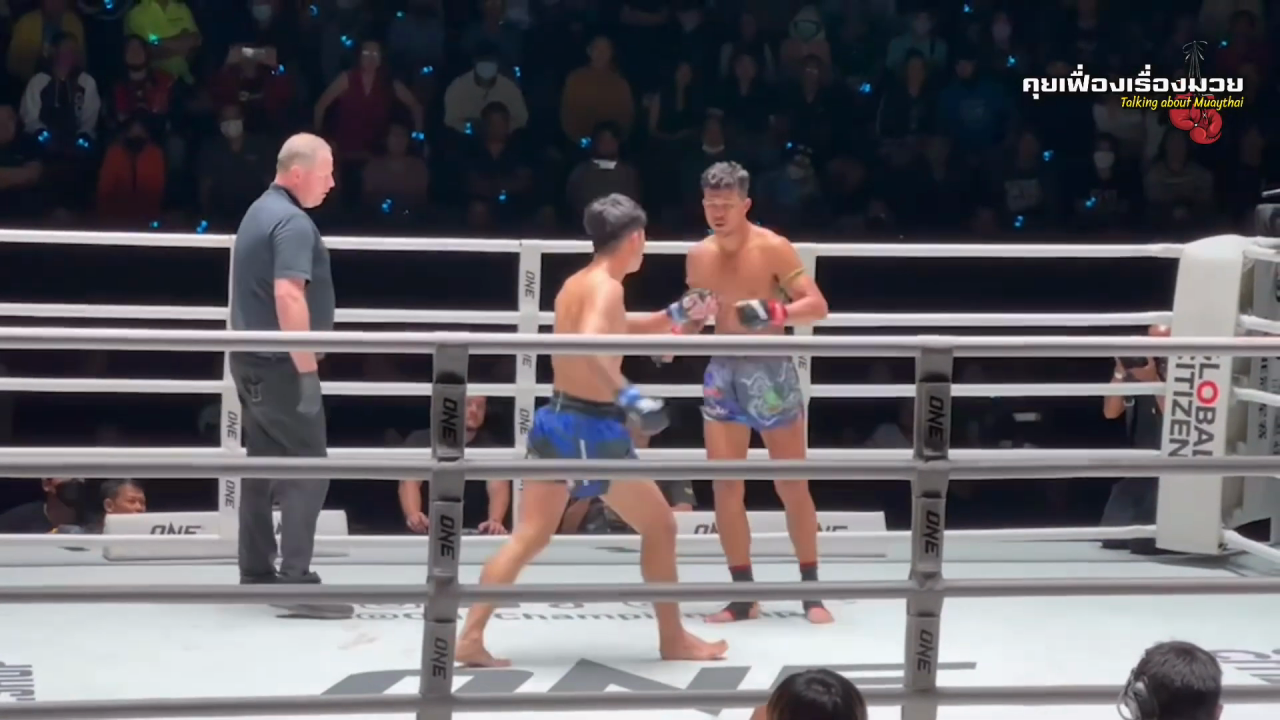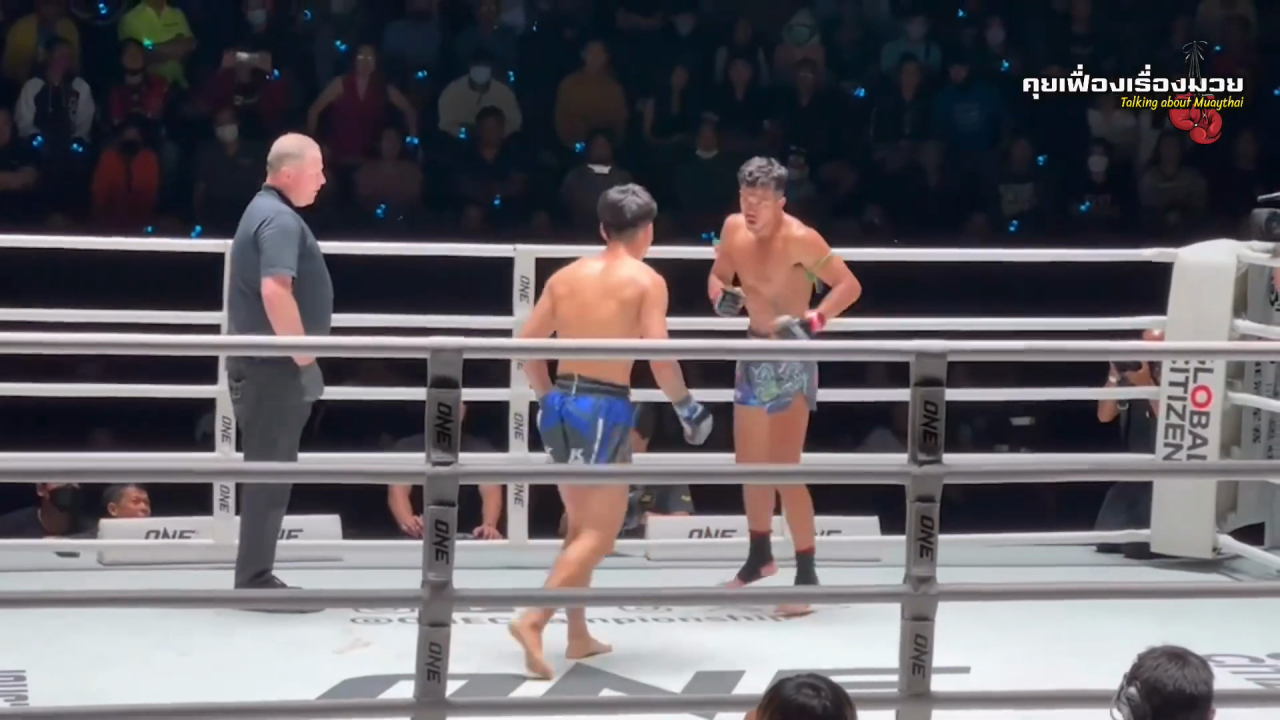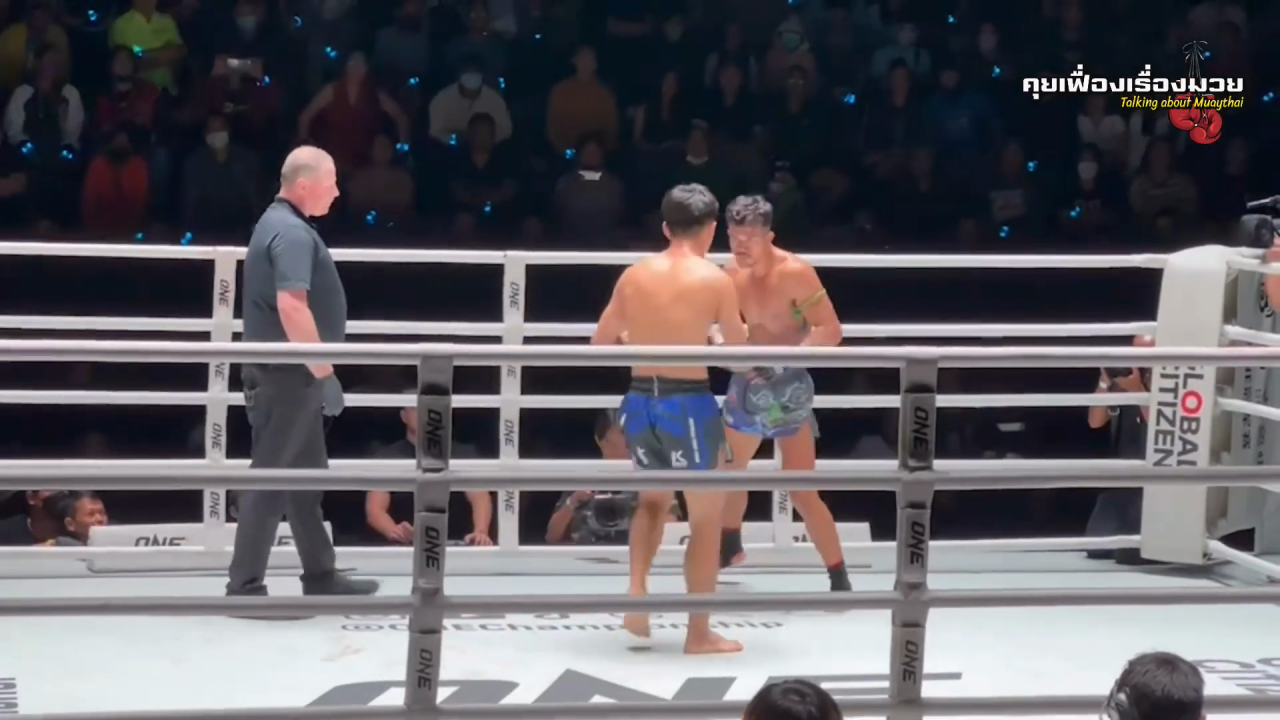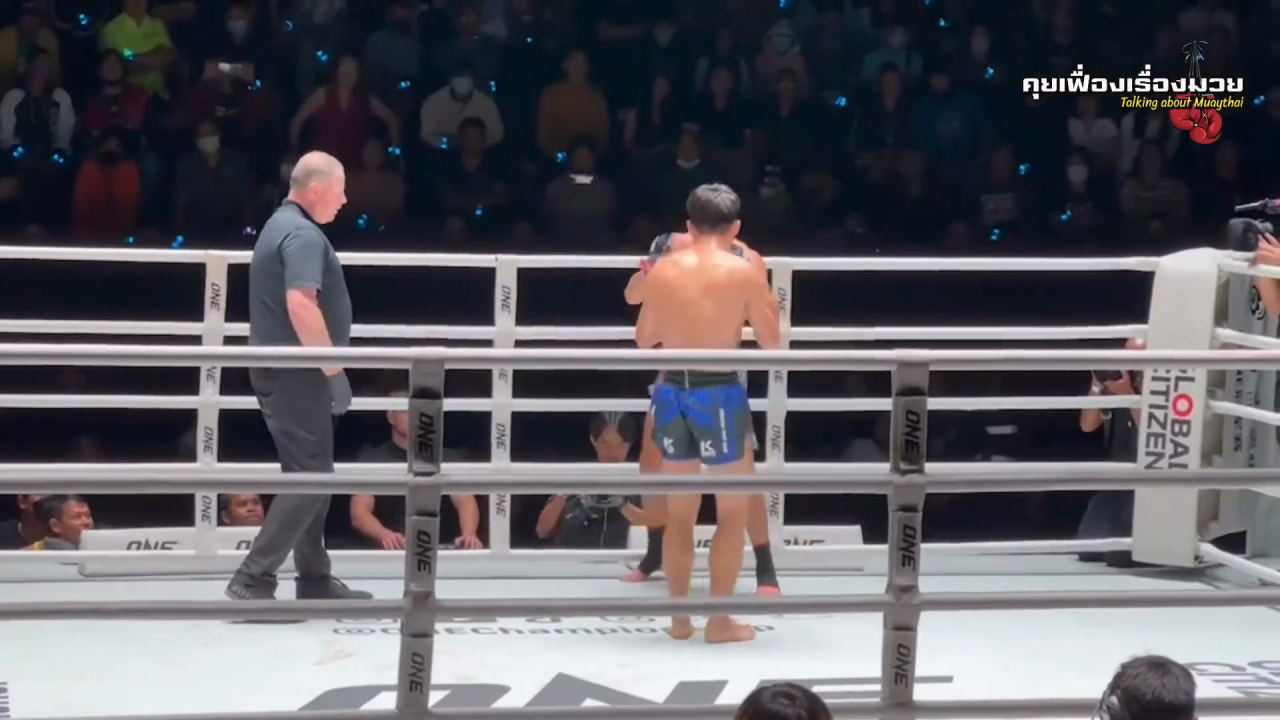
dt=0.5s
person 1, frame 1
left shoulder: (575, 284)
right shoulder: (604, 288)
right elbow: (589, 351)
left wrist: (673, 314)
right wrist: (629, 395)
left hip: (551, 419)
right hip: (584, 430)
left knee: (529, 537)
right knee: (659, 528)
left ankle: (471, 634)
right ankle: (673, 639)
person 1, frame 2
left shoulder: (566, 275)
right shoulder: (647, 281)
left elbow: (527, 344)
right elbow: (660, 358)
right wrist: (686, 406)
left hip: (560, 402)
right hip: (605, 408)
left knee: (585, 522)
right knee: (599, 533)
left ankle: (577, 634)
right ankle: (532, 621)
person 1, frame 3
left shoulder: (633, 275)
right shoulder: (715, 280)
left elbow: (600, 341)
right elbow: (739, 350)
left hip: (640, 401)
right hip: (689, 405)
left knee: (653, 501)
right knee: (706, 521)
left ankle: (636, 601)
right ankle: (699, 633)
person 1, frame 4
left shoulder: (661, 270)
right shoulder: (743, 272)
left elbow: (645, 339)
right elbow: (771, 341)
right wrist: (765, 301)
left hip: (671, 392)
right hip: (718, 394)
left knee: (679, 512)
right knee: (733, 511)
left ankle: (680, 616)
right ankle: (719, 619)
person 2, frame 1
left shoulder: (260, 212)
right shoulder: (293, 222)
right elbow: (289, 296)
right wrist: (308, 370)
left hip: (253, 360)
right hip: (279, 364)
left knee: (264, 469)
left ankle: (257, 576)
right ankle: (297, 582)
person 2, frame 2
left shoulder: (264, 211)
right shoulder: (280, 220)
right elbow: (275, 292)
right wrist: (306, 360)
left hip: (262, 360)
right hip: (272, 364)
left knee: (267, 467)
right knee: (270, 469)
left ankle: (254, 573)
right ankle: (253, 580)
person 2, frame 3
left shoulder: (280, 223)
right shoulder: (292, 232)
right elbow: (291, 306)
left wrist: (315, 371)
right wrist: (324, 373)
left hip: (288, 372)
right hip: (283, 375)
left knee: (306, 474)
left ankle: (320, 575)
right ankle: (244, 586)
person 2, frame 4
left shoulder: (282, 225)
right shoulder: (302, 234)
right elbow: (301, 305)
left wrist: (326, 368)
right wrist: (334, 370)
left hip: (287, 371)
right hip: (295, 374)
left knee: (311, 476)
right knee: (309, 478)
left ankle: (314, 580)
right ankle: (253, 577)
person 3, frame 1
left shoulder: (774, 249)
right shoulder: (698, 257)
left elbow: (817, 306)
left wrist: (772, 313)
left hip: (772, 370)
right hip: (724, 372)
left knee: (791, 486)
right knee: (726, 488)
left ankle: (811, 591)
right ankle: (743, 595)
person 3, frame 2
left shoulder: (800, 239)
right shoulder: (733, 228)
left elbow: (850, 286)
right elbow: (717, 277)
left wrist: (811, 321)
right wrist: (721, 296)
left hip: (789, 359)
right hip: (752, 353)
left knee: (783, 469)
right knee: (748, 464)
left ankle: (807, 575)
right ankle: (759, 557)
person 3, frame 3
left shoulder: (796, 273)
right shoulder: (733, 269)
left elbow: (831, 331)
left hip: (786, 385)
right hip: (747, 382)
left knee: (801, 492)
right knee: (727, 472)
left ankle: (841, 583)
right ankle: (730, 547)
person 3, frame 4
left shoulder: (749, 261)
right shoulder: (677, 247)
right elbow: (633, 297)
right wrist: (649, 265)
left knee: (740, 473)
right knee: (651, 465)
left ankle: (765, 567)
right ankle: (656, 552)
person 4, frame 1
right shoulder: (1135, 374)
right elbow: (1110, 412)
left wrist: (1153, 381)
right wrist: (1119, 373)
left knee: (1143, 543)
right knee: (1111, 537)
person 4, frame 2
right shoulder: (1130, 379)
right elbow: (1104, 416)
left wrist: (1147, 384)
right wrist: (1114, 376)
left knee: (1138, 548)
right knee: (1105, 542)
person 4, frame 3
right shoulder: (1121, 384)
right elbow: (1095, 421)
left wrist: (1137, 390)
right wrist: (1104, 382)
left knee: (1129, 553)
right knee: (1096, 548)
person 4, frame 4
right shoulder: (1113, 385)
right elbow: (1087, 425)
left wrist: (1128, 395)
right wrist: (1096, 386)
left knee: (1119, 556)
right knee: (1088, 551)
